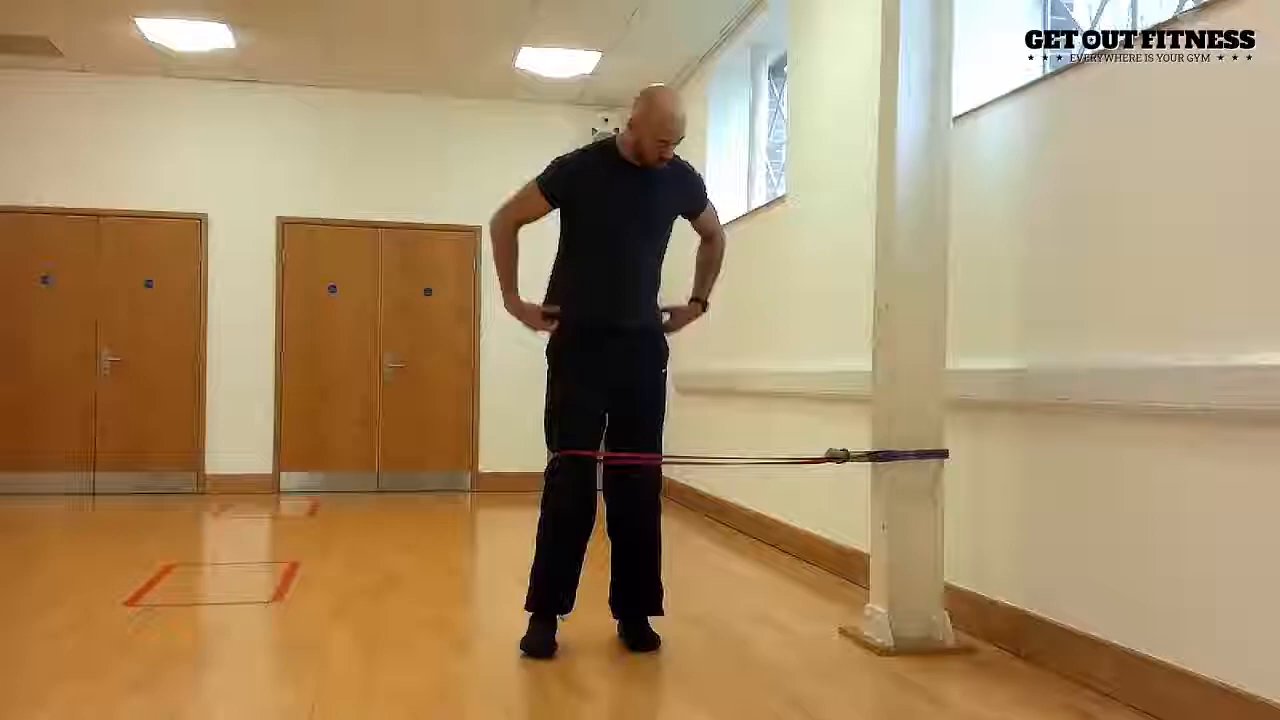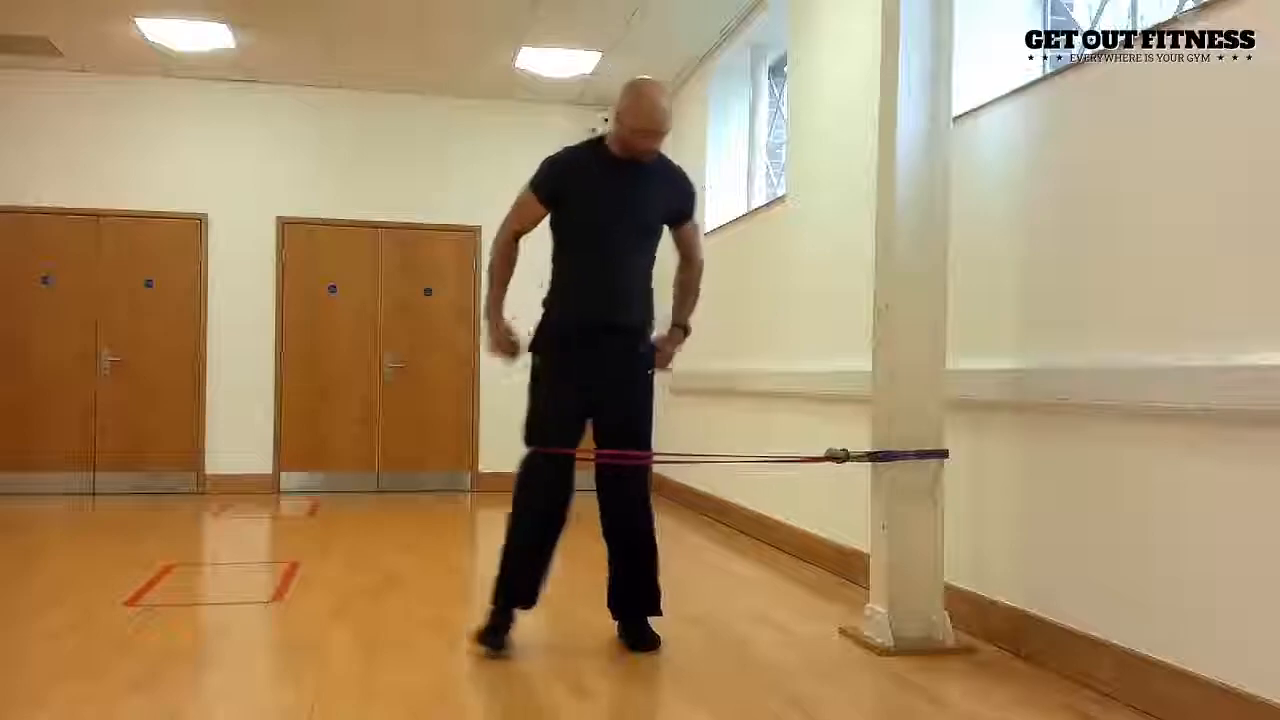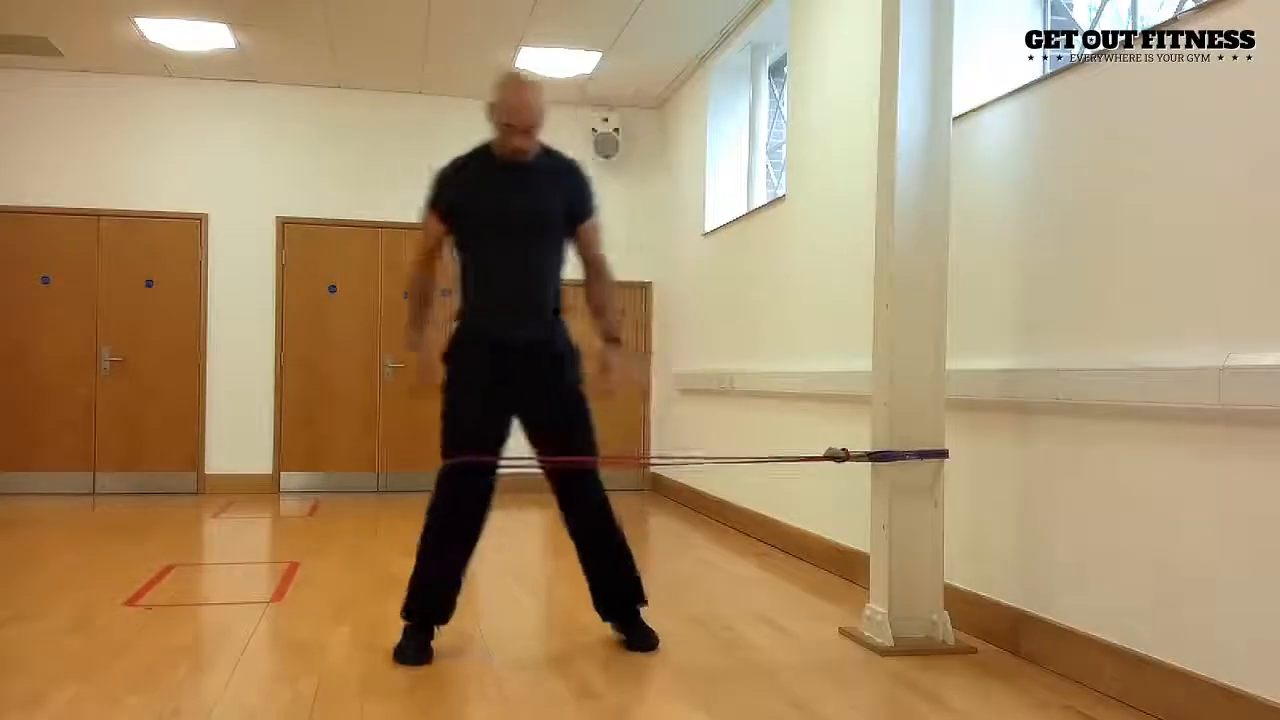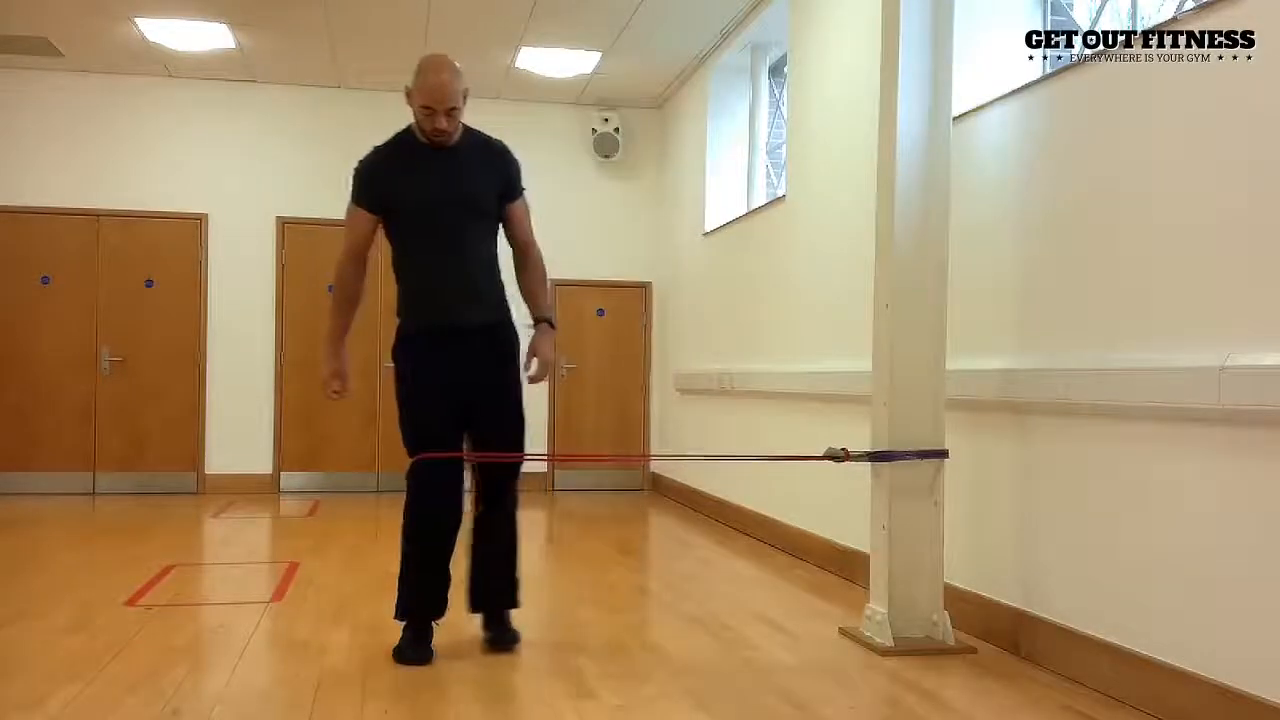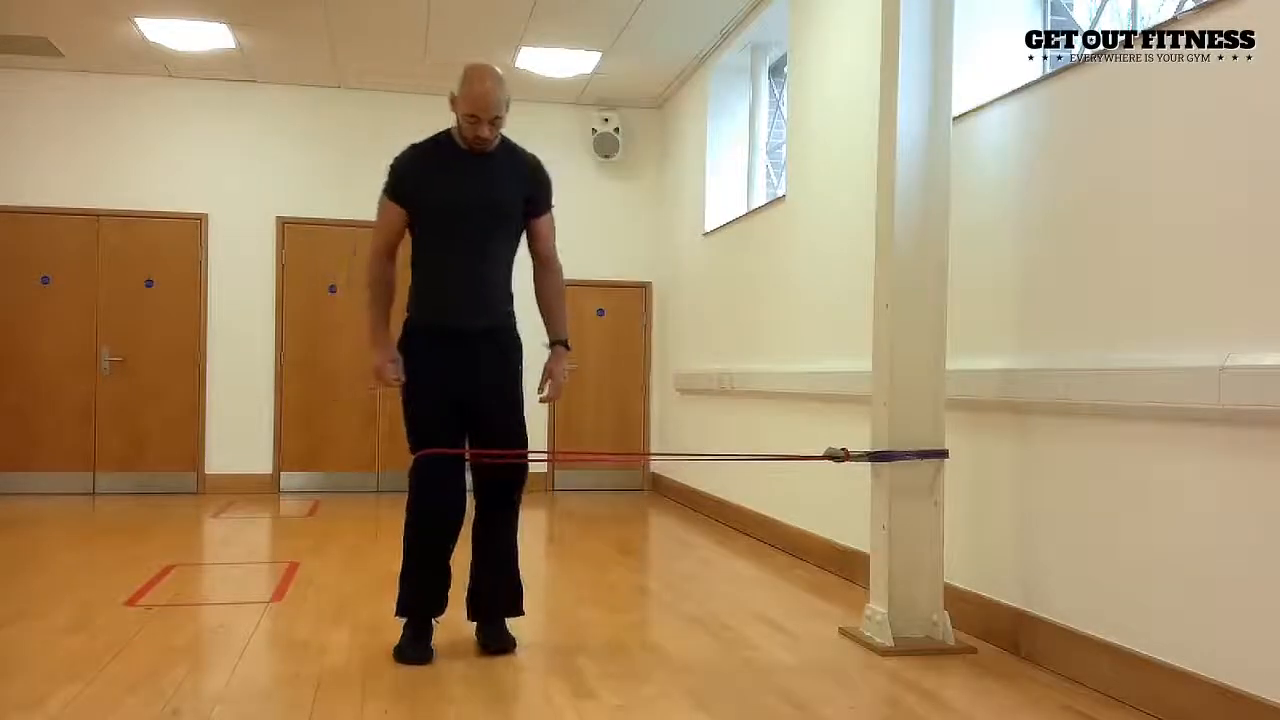
dt=0.5s
person 1, frame 1
left shoulder: (682, 180)
right shoulder: (577, 170)
left elbow: (714, 237)
right elbow: (504, 222)
left wrist: (698, 301)
right wrist: (513, 300)
left hip: (643, 345)
right hip: (578, 342)
left knee: (639, 481)
right knee: (570, 476)
left ankle: (634, 611)
right ankle: (545, 613)
person 1, frame 2
left shoulder: (672, 183)
right shoulder: (567, 168)
left elbow: (691, 259)
right elbow: (509, 235)
left wrist: (678, 329)
right wrist: (495, 316)
left hip: (630, 347)
right hip: (565, 341)
left knee: (628, 482)
right knee: (546, 471)
left ankle: (633, 610)
right ankle: (506, 606)
person 1, frame 3
left shoulder: (568, 179)
right shoulder: (458, 179)
left elbow: (594, 266)
right elbow: (425, 263)
left wrist: (612, 339)
right wrist: (417, 341)
left hip: (548, 350)
right hip: (477, 353)
left knee: (579, 483)
right knee: (463, 484)
left ankle: (623, 610)
right ankle: (421, 620)
person 1, frame 4
left shoulder: (496, 159)
right shoulder: (381, 168)
left elbow: (525, 248)
right elbow: (352, 261)
left wrist: (544, 325)
right wrist: (334, 347)
left hip: (492, 339)
right hip: (422, 344)
left knee: (500, 476)
right knee: (432, 481)
left ankle: (494, 606)
right ankle: (419, 618)
person 1, frame 5
left shoulder: (528, 173)
right shoulder: (415, 165)
left elbow: (546, 264)
right elbow: (383, 256)
left wrist: (559, 345)
right wrist: (381, 339)
left hip: (496, 344)
right hip: (428, 344)
left knee: (503, 479)
right knee: (435, 481)
left ankle: (492, 612)
right ankle: (419, 617)
